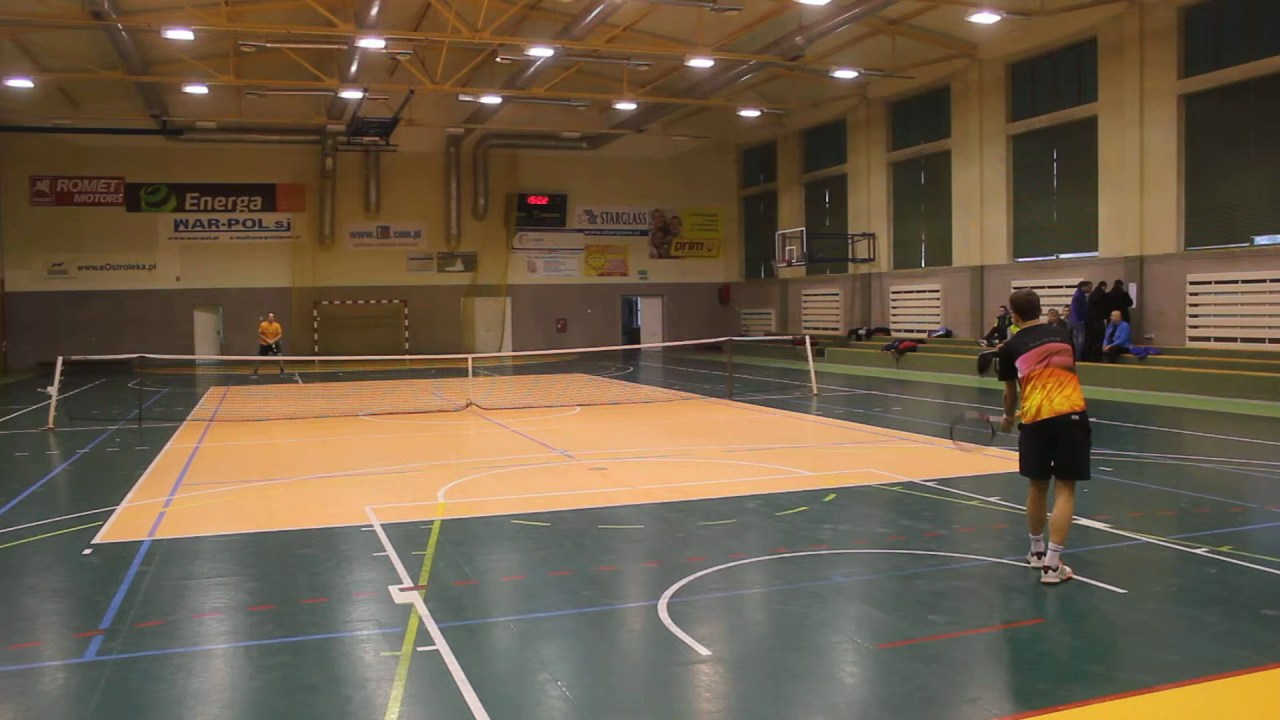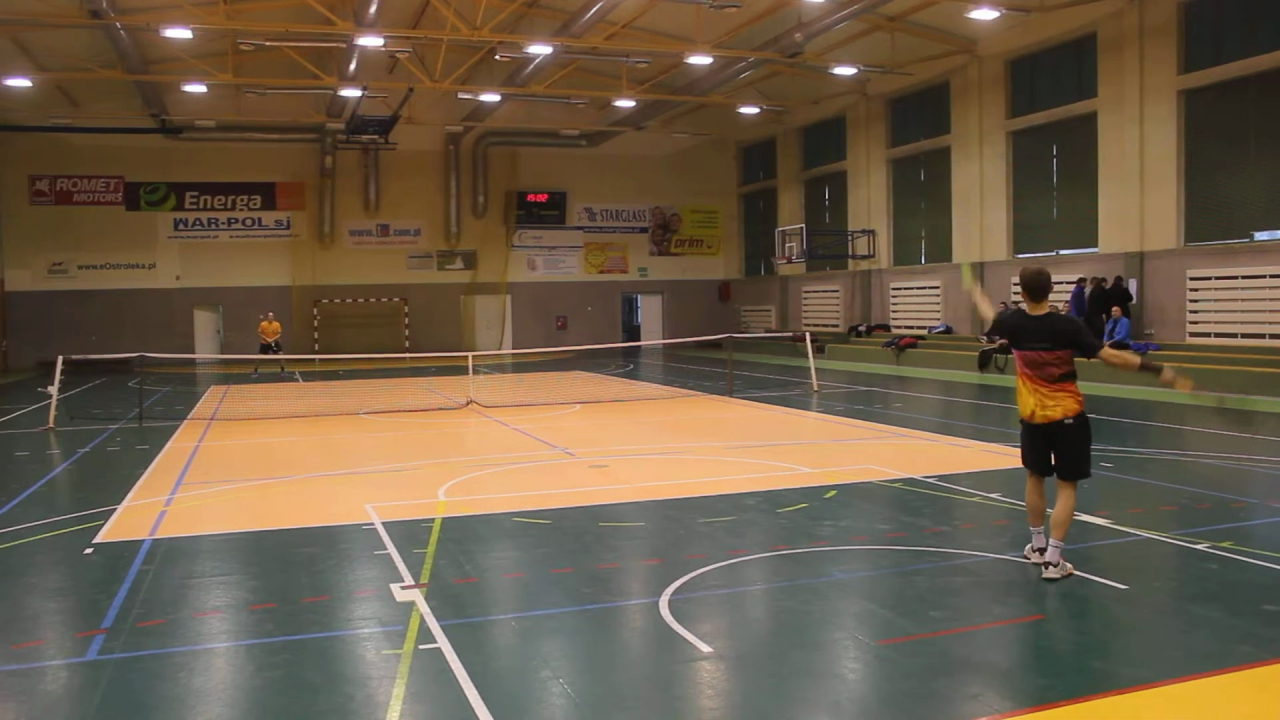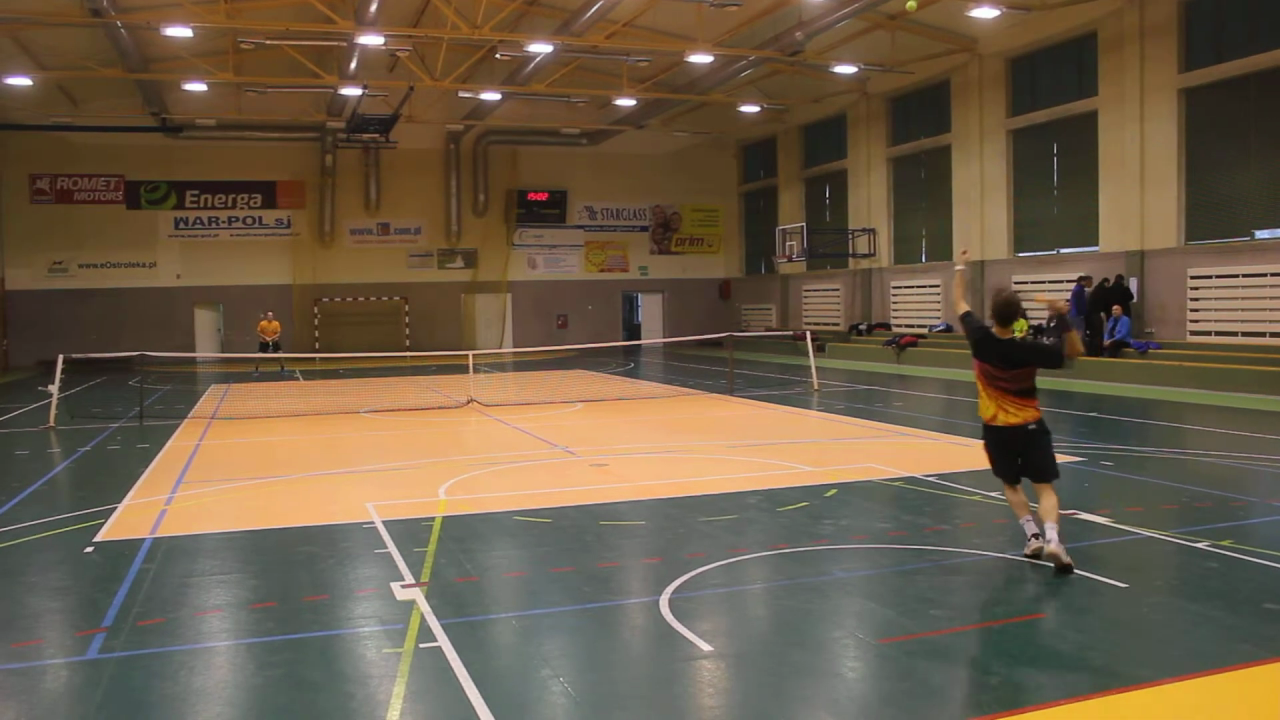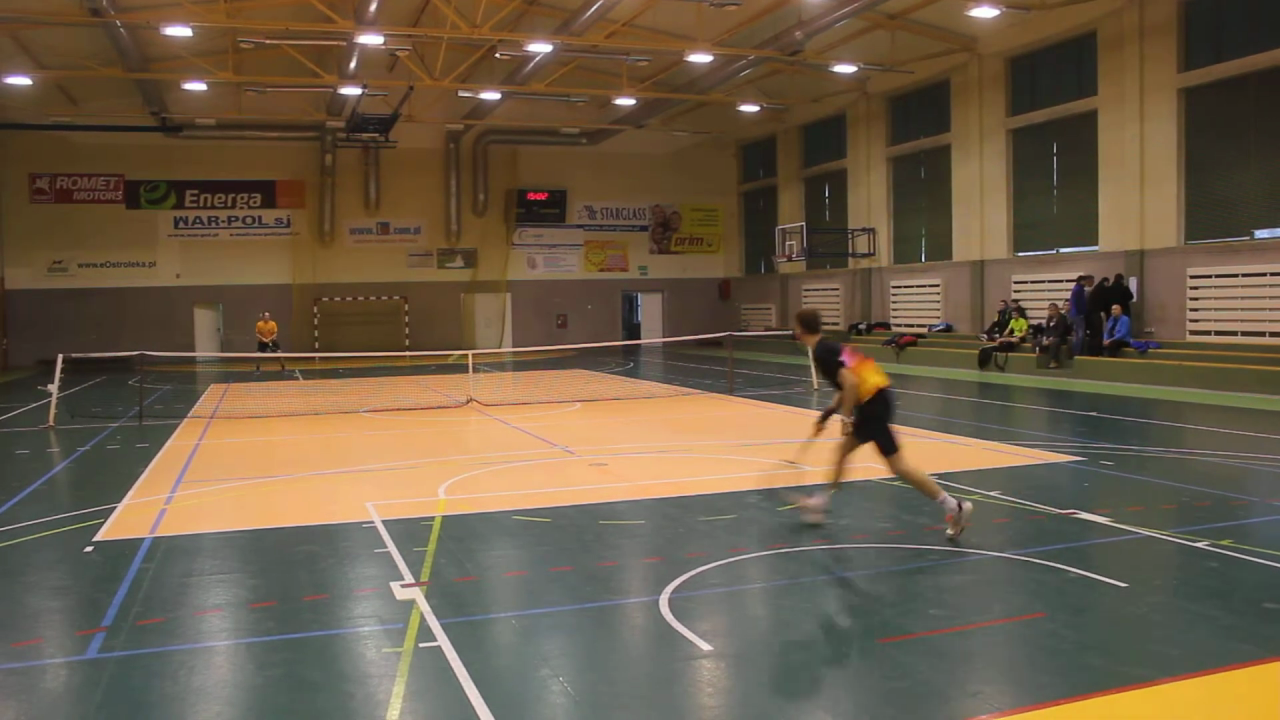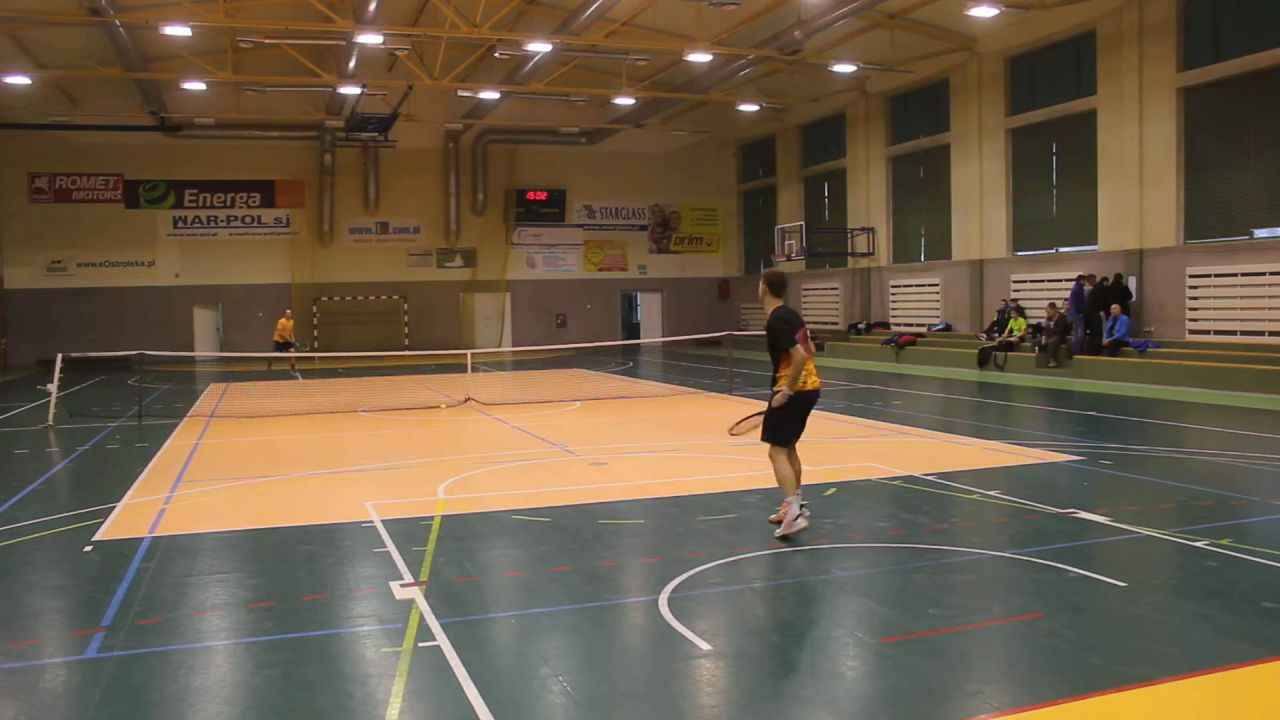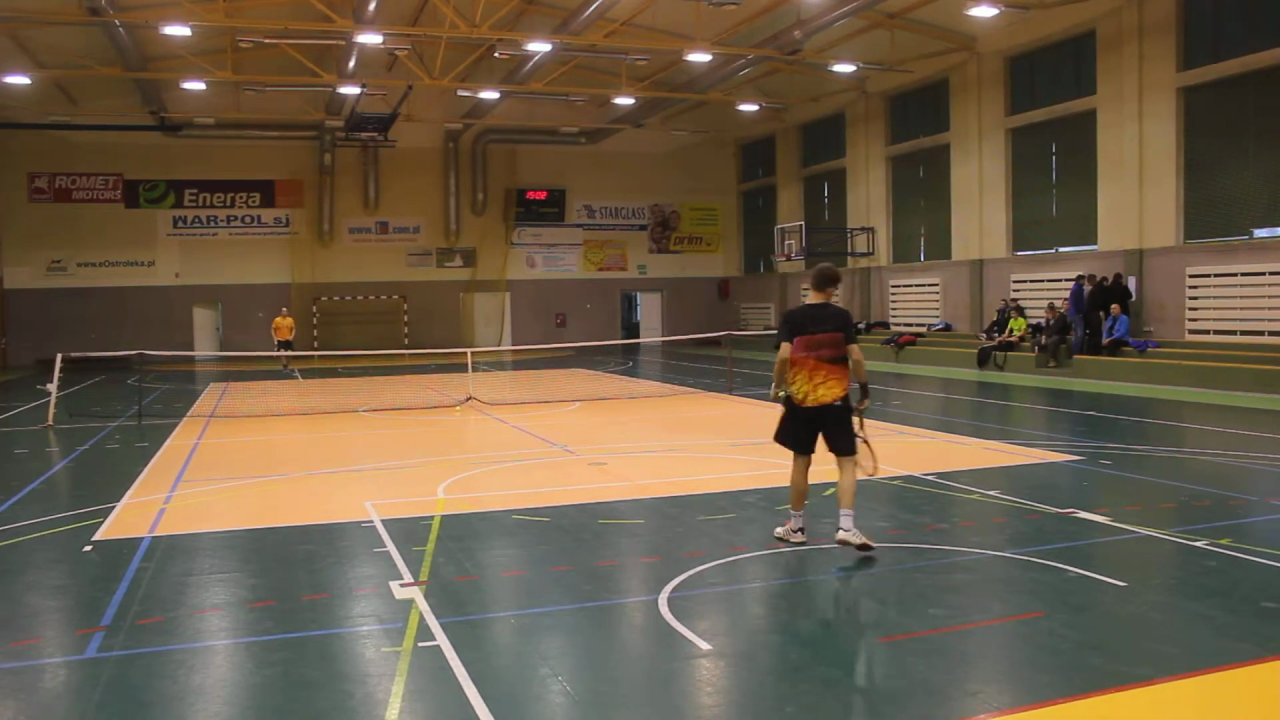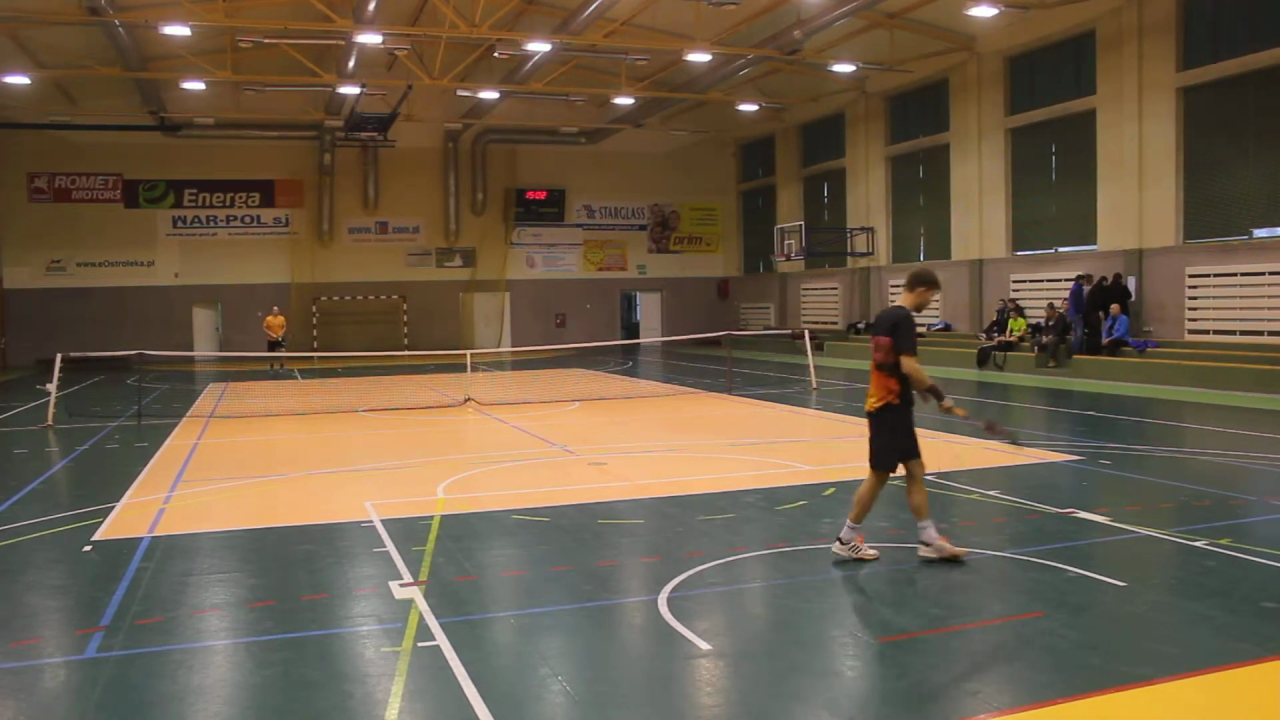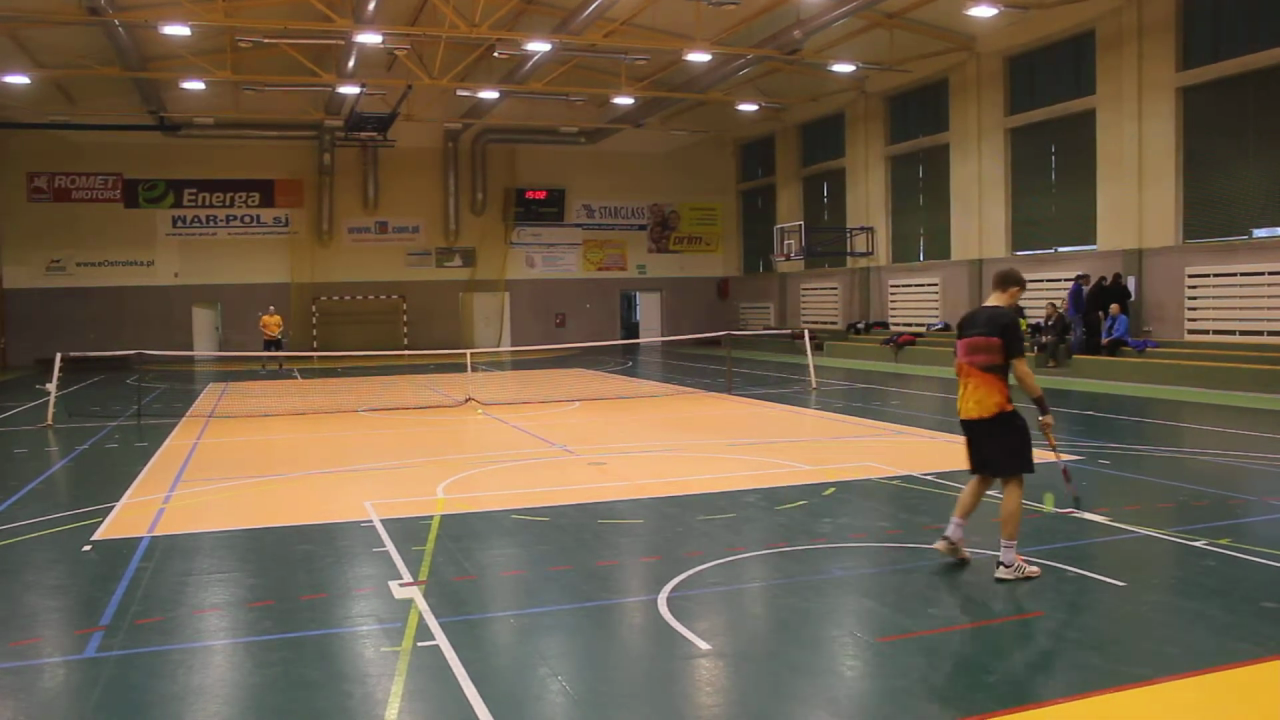
dt=0.7s
person 1, frame 1
left shoulder: (1011, 347)
right shoulder: (1062, 335)
left elbow: (1011, 393)
left wrist: (1008, 416)
left hip: (1036, 419)
right hip: (1071, 414)
left knee: (1038, 486)
right knee: (1065, 489)
left ankle: (1037, 551)
right ankle: (1052, 565)
person 1, frame 2
left shoulder: (1013, 323)
right shoulder: (1067, 326)
left elbow: (990, 318)
right elbow: (1109, 356)
left wrist: (976, 294)
right wrist: (1156, 368)
left hip: (1032, 418)
right hip: (1068, 414)
left knee: (1035, 478)
right knee: (1066, 485)
left ankle: (1037, 546)
right ankle: (1053, 559)
person 1, frame 3
left shoulder: (979, 339)
right shoulder: (1031, 351)
left elbow: (960, 302)
right elbow: (1075, 352)
left wrist: (960, 268)
right wrist: (1061, 320)
left hip: (996, 429)
right hip: (1030, 425)
left knee: (1010, 485)
right knee: (1045, 488)
left ankle: (1033, 536)
right ankle: (1052, 539)
person 1, frame 4
left shoulder: (821, 353)
right shoulder: (829, 346)
left elbow: (850, 381)
left wrist: (847, 417)
right wrist: (827, 414)
left hip: (871, 402)
right hip: (875, 398)
left knee: (897, 464)
right knee: (843, 449)
left ankle: (953, 508)
right ankle: (820, 503)
person 1, frame 5
left shoulder: (776, 321)
right shoulder: (792, 315)
left elbow: (799, 357)
right elbow: (810, 351)
left wrist: (784, 392)
left hip: (793, 392)
right hip: (809, 389)
left knee: (777, 452)
right knee: (788, 448)
left ankle: (795, 515)
right ankle: (793, 506)
person 1, frame 6
left shoulder: (792, 317)
right shoulder: (842, 316)
left elbow: (784, 356)
right elbow: (856, 358)
left wrist: (777, 385)
right wrist: (864, 391)
left hip: (801, 400)
right hip: (836, 400)
left knee: (801, 462)
right knee: (847, 463)
left ankle: (796, 527)
right ankle: (847, 527)
person 1, frame 7
left shoulder: (885, 317)
right shoulder: (903, 320)
right elbow: (908, 367)
left wrist: (916, 389)
right wrist: (940, 395)
left hip: (892, 405)
right hip: (890, 408)
left knee: (915, 470)
right knee: (880, 475)
left ankle: (930, 540)
right ankle: (846, 539)
person 1, frame 8
left shoulder: (966, 320)
right shoulder: (1007, 319)
right elbow: (1020, 369)
right wrist: (1044, 409)
left hip: (968, 410)
right hip: (996, 411)
left knee: (983, 476)
right knee: (1013, 481)
left ankle: (952, 535)
right ankle: (1008, 561)
